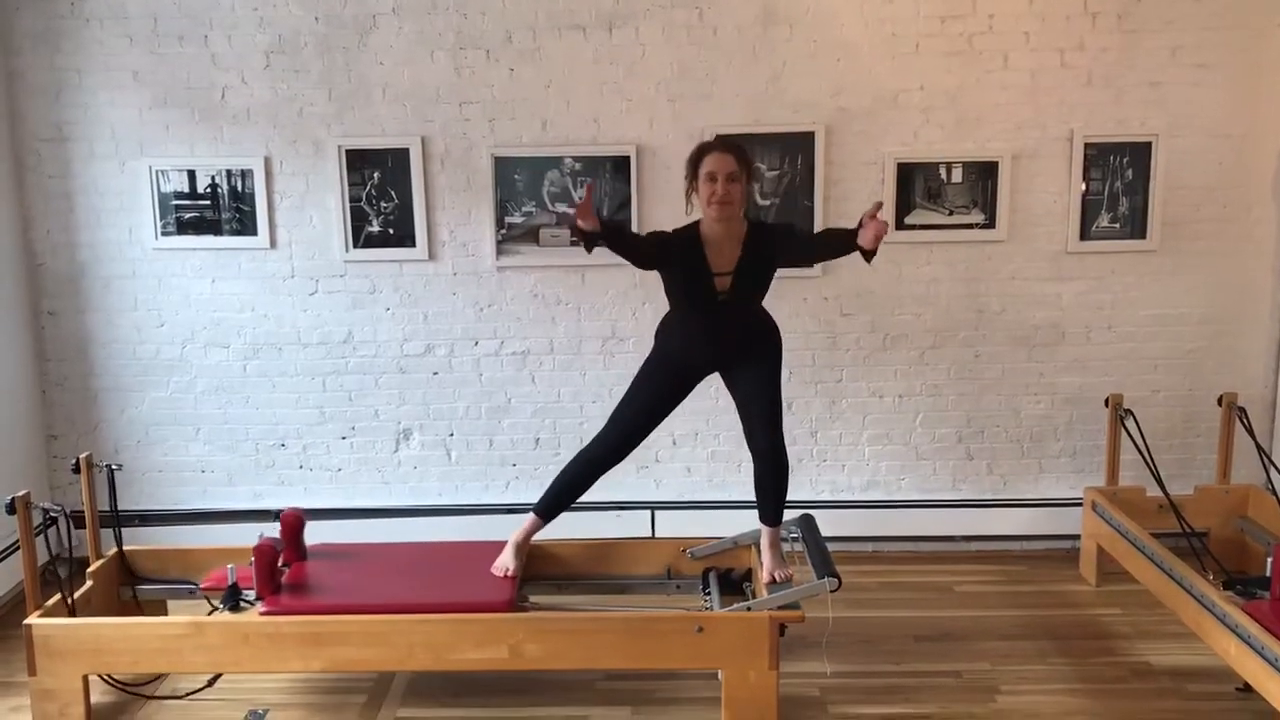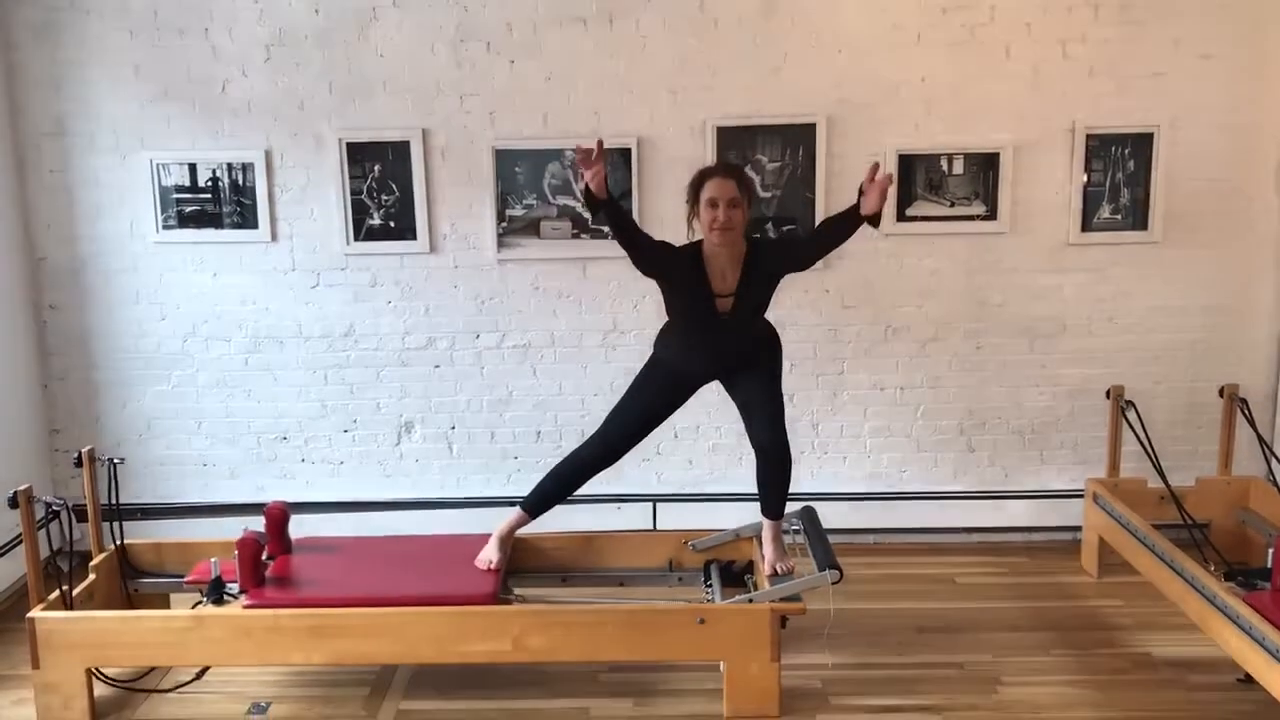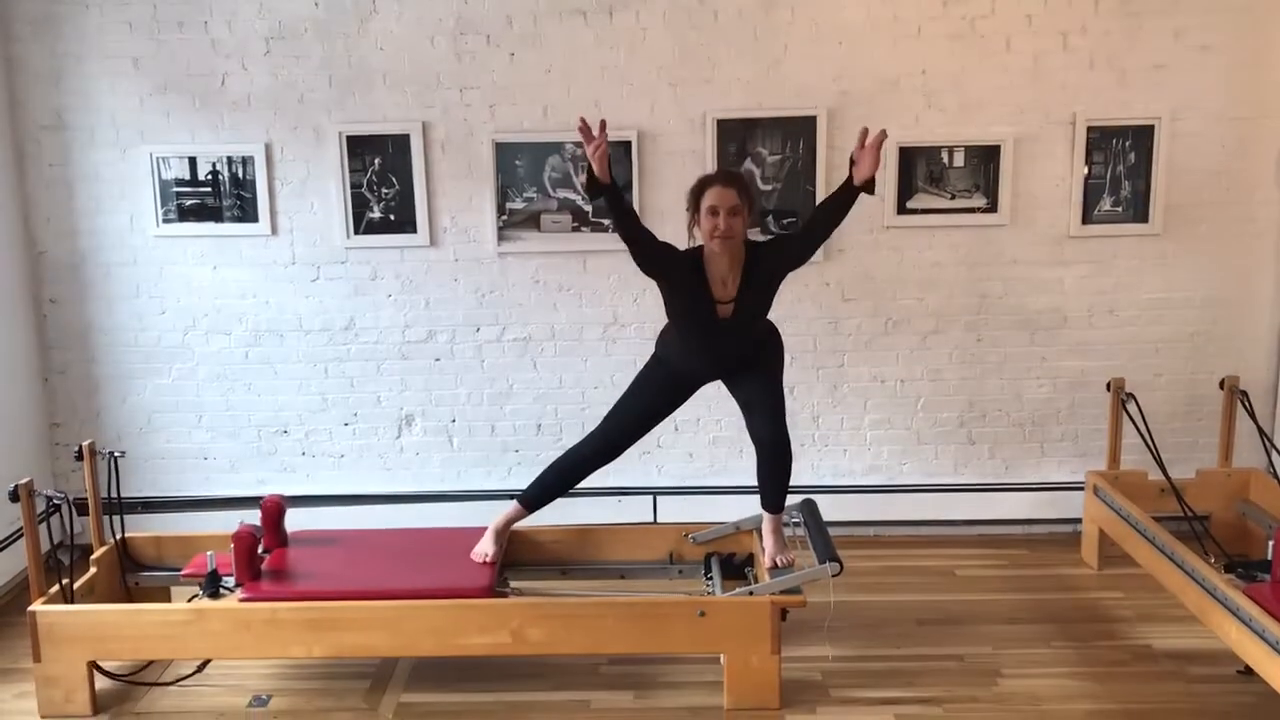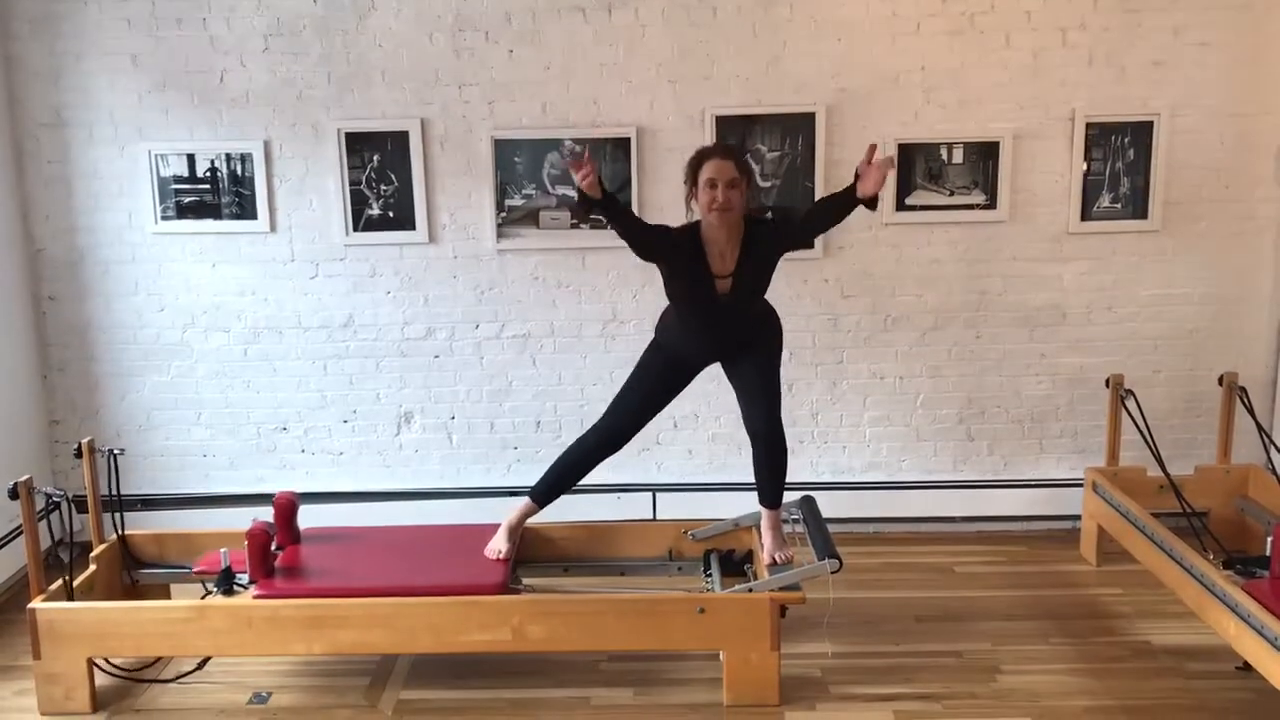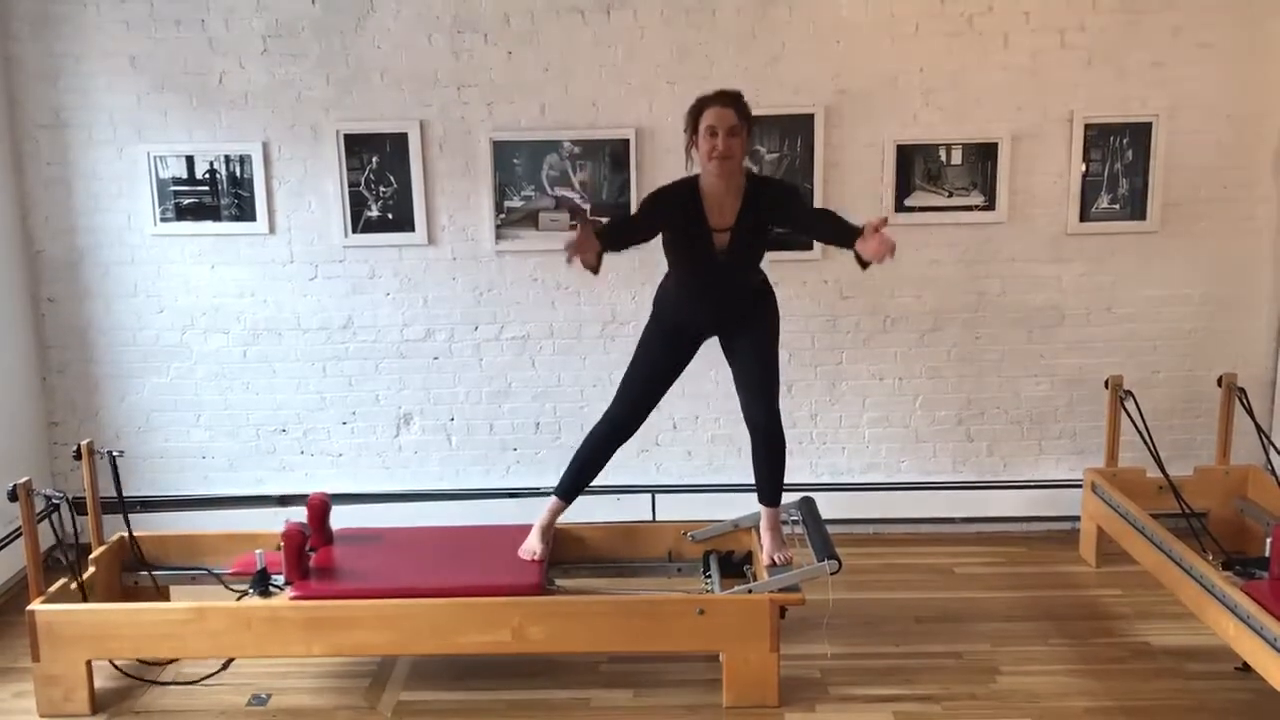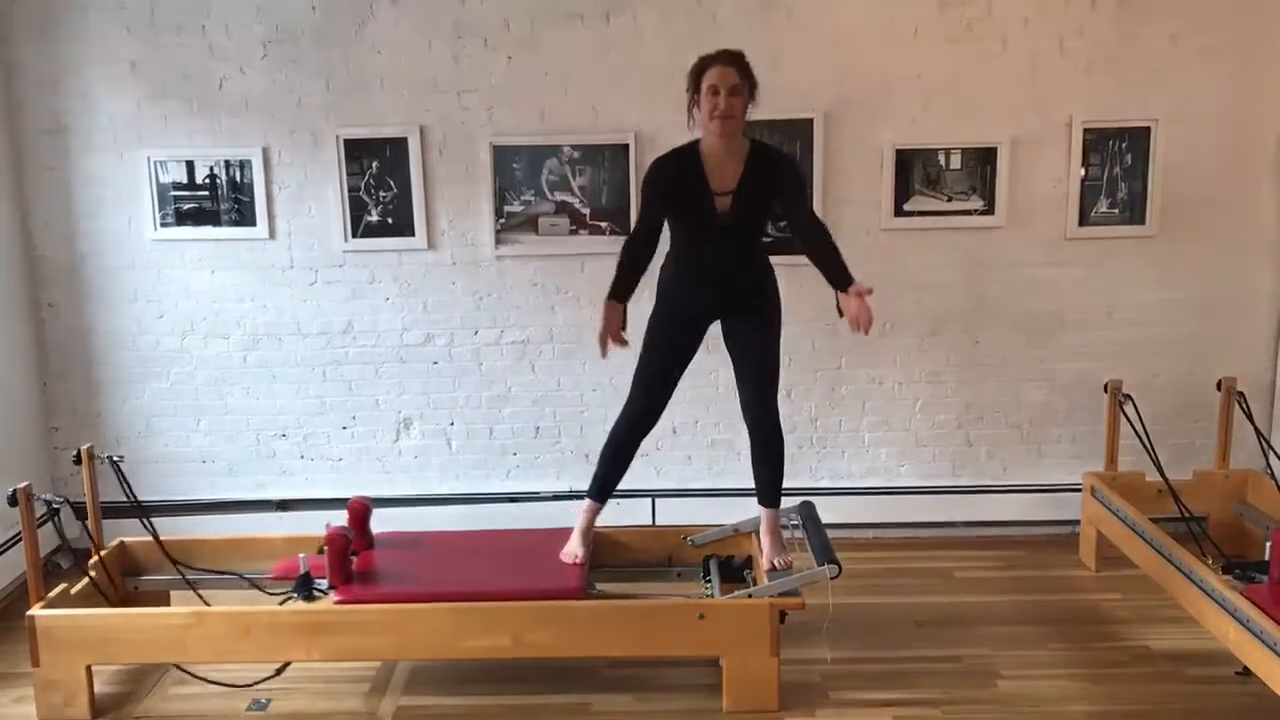
dt=0.3s
person 1, frame 1
left shoulder: (769, 240)
right shoulder: (673, 247)
left elbow: (816, 245)
right elbow: (631, 247)
left wrist: (860, 238)
right wrist: (595, 228)
left hip: (751, 351)
right hip: (680, 353)
left knee: (768, 445)
right knee: (611, 444)
left ankle: (770, 545)
right ankle: (521, 537)
person 1, frame 2
left shoulder: (768, 257)
right shoulder: (674, 263)
left elbow: (818, 240)
right elbow: (631, 238)
left wrist: (863, 210)
right wrist: (600, 194)
left hip: (751, 359)
right hip: (680, 362)
left knee: (771, 442)
right knee: (605, 445)
left ankle: (771, 537)
right ankle: (507, 530)
person 1, frame 3
left shoulder: (769, 260)
right shoulder: (674, 268)
left elbow: (816, 227)
right elbow: (632, 230)
left wrist: (857, 180)
right wrist: (603, 179)
left hip: (752, 359)
right hip: (681, 362)
left knee: (772, 438)
right knee: (604, 442)
left ankle: (772, 529)
right ankle: (505, 522)
person 1, frame 4
left shoulder: (767, 238)
right shoulder: (674, 245)
left elbow: (815, 218)
right elbow: (630, 227)
left wrist: (859, 192)
right wrist: (595, 194)
left hip: (752, 343)
right hip: (680, 345)
left knee: (767, 431)
right knee: (609, 432)
left ankle: (771, 526)
right ankle: (517, 519)
person 1, frame 5
left shoulder: (771, 196)
right shoulder: (671, 200)
left elbow: (816, 222)
right elbow: (633, 229)
left wrist: (859, 241)
right wrist: (596, 244)
left hip: (749, 315)
right hip: (678, 316)
left knee: (764, 418)
right knee: (623, 415)
left ankle: (770, 525)
right ankle: (548, 518)
person 1, frame 6
left shoulder: (774, 167)
right shoulder: (670, 169)
left elbow: (807, 227)
right elbow: (644, 235)
left wrist: (844, 287)
right wrist: (616, 301)
left hip: (751, 300)
right hip: (682, 299)
left knee: (762, 413)
right knee: (640, 411)
left ankle: (770, 529)
right ankle: (585, 522)
